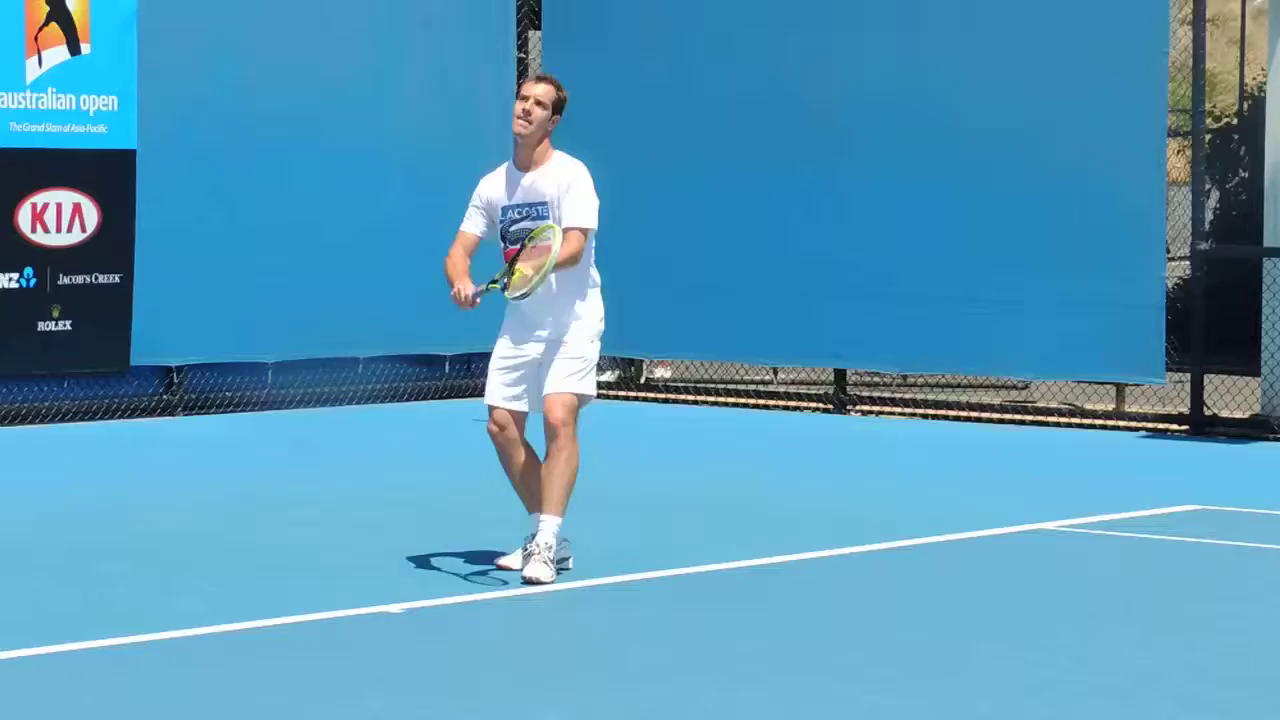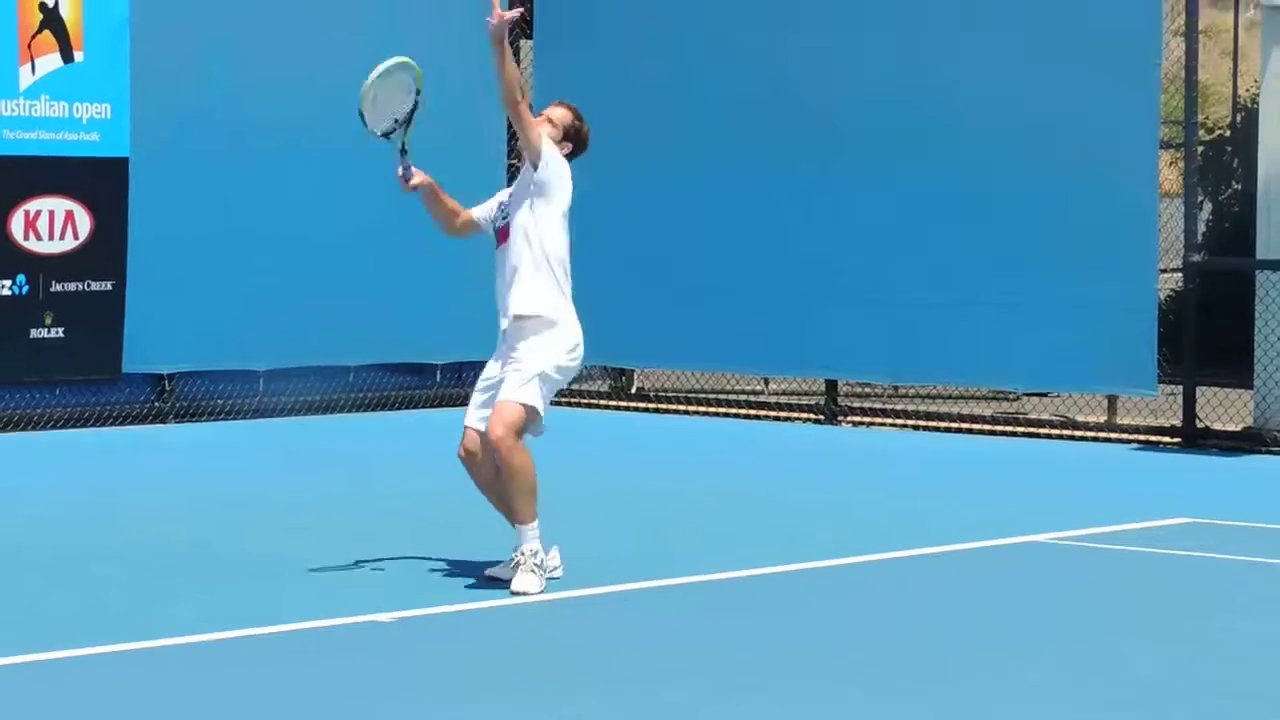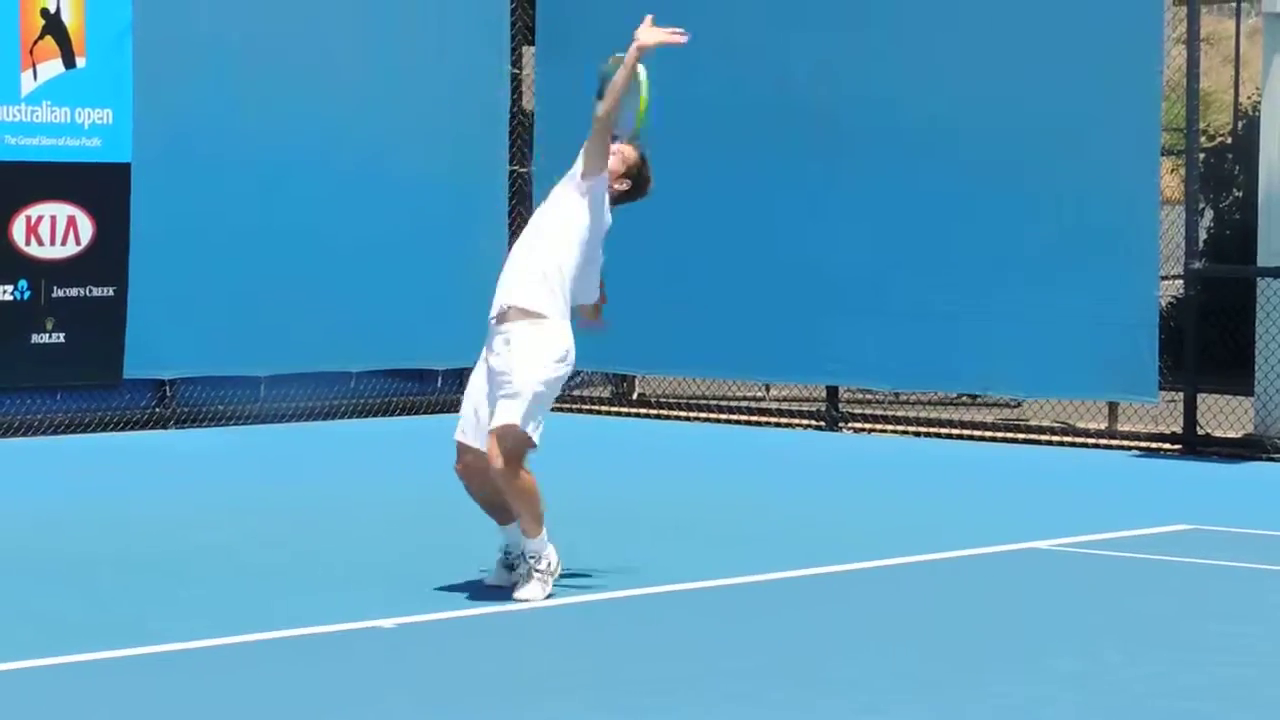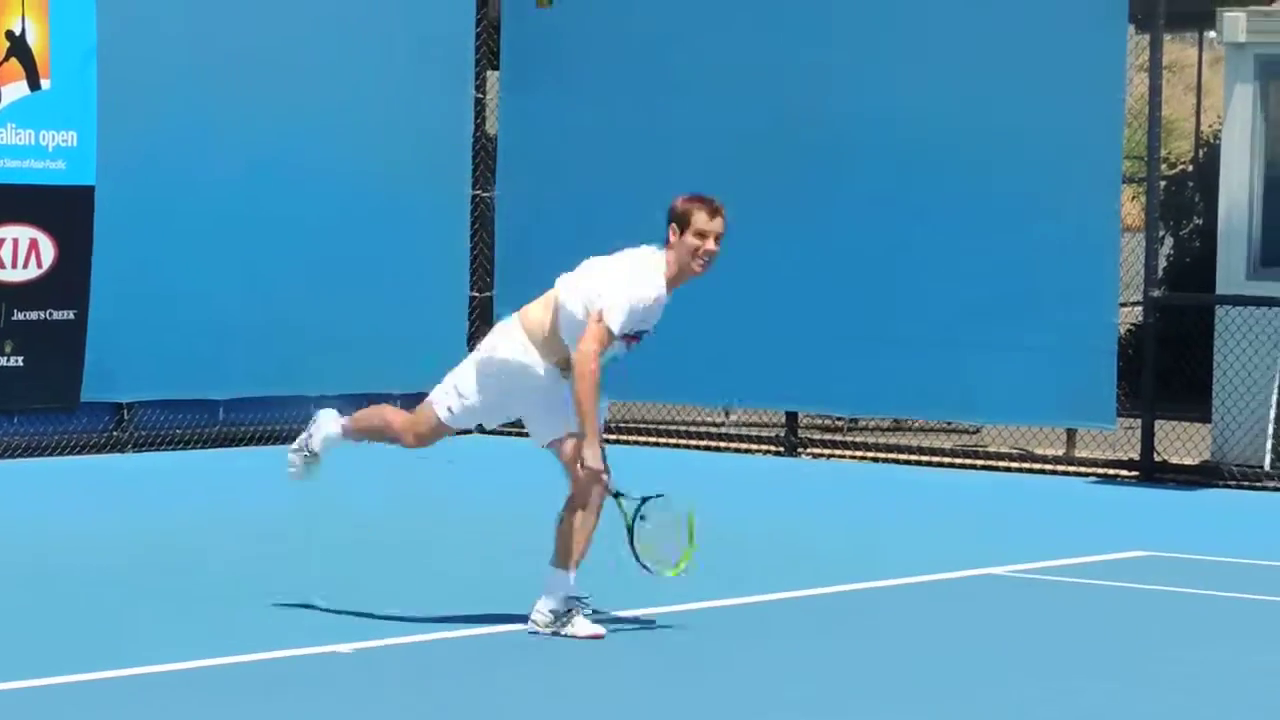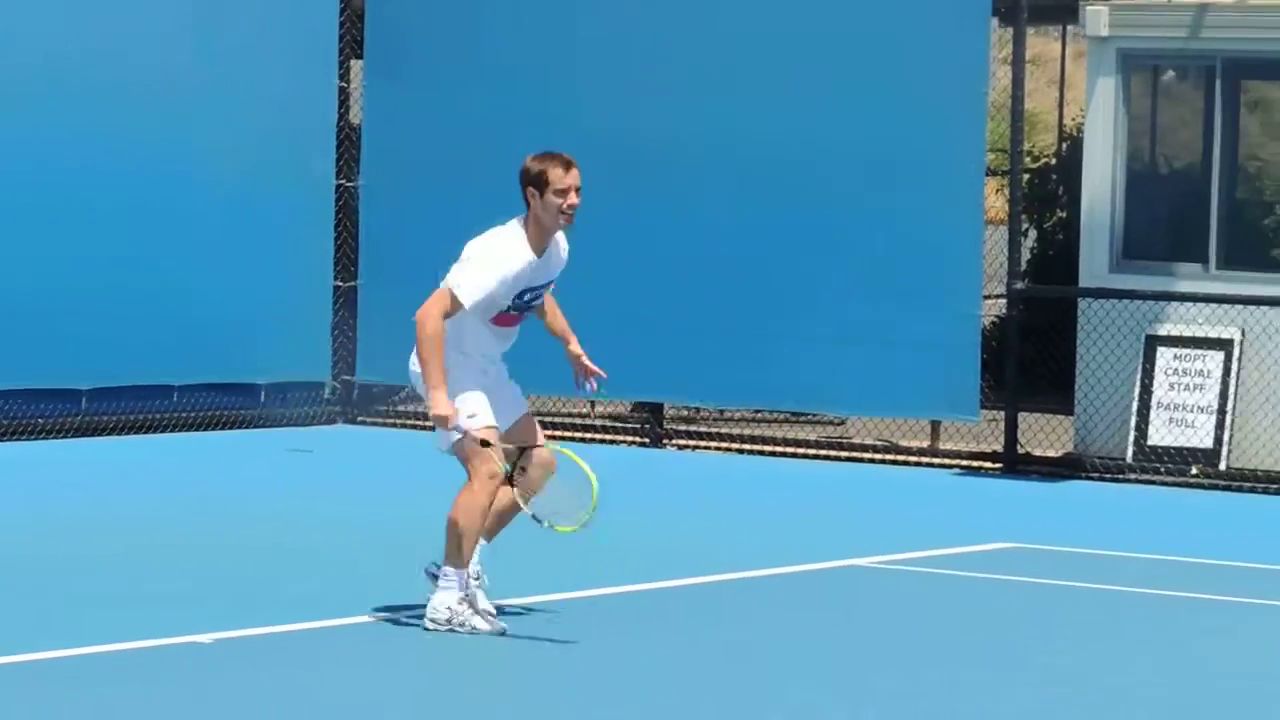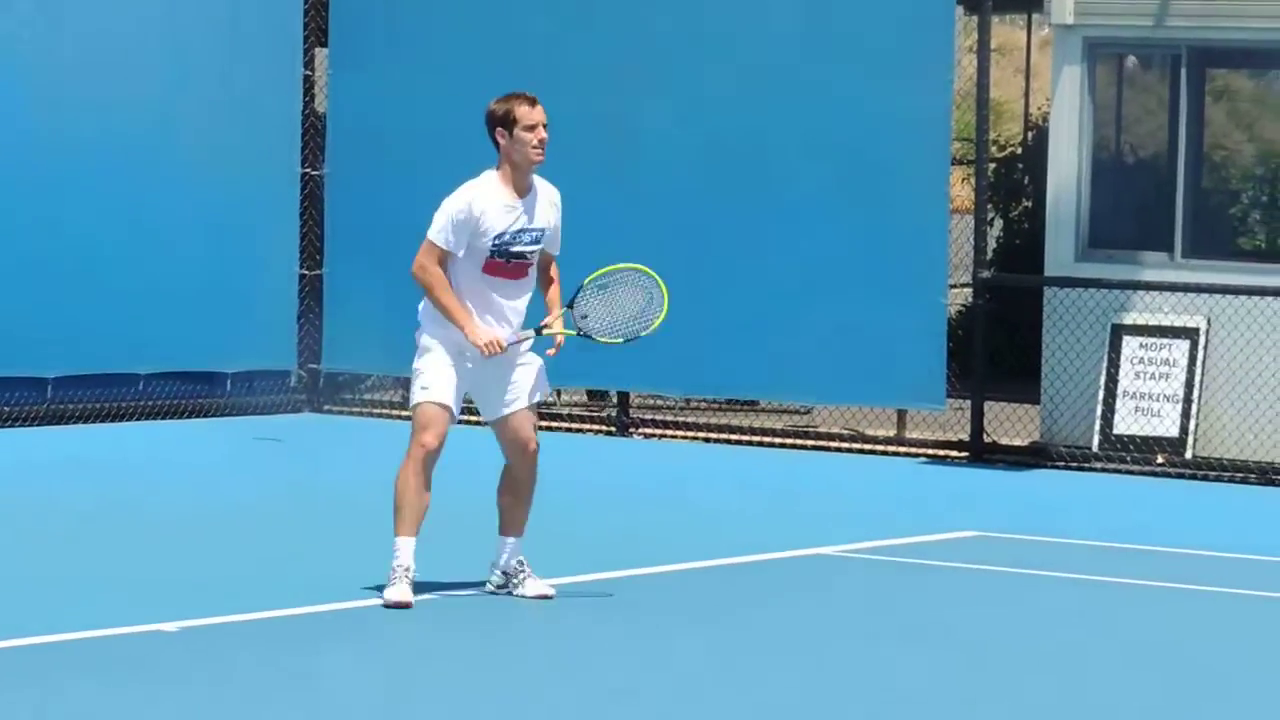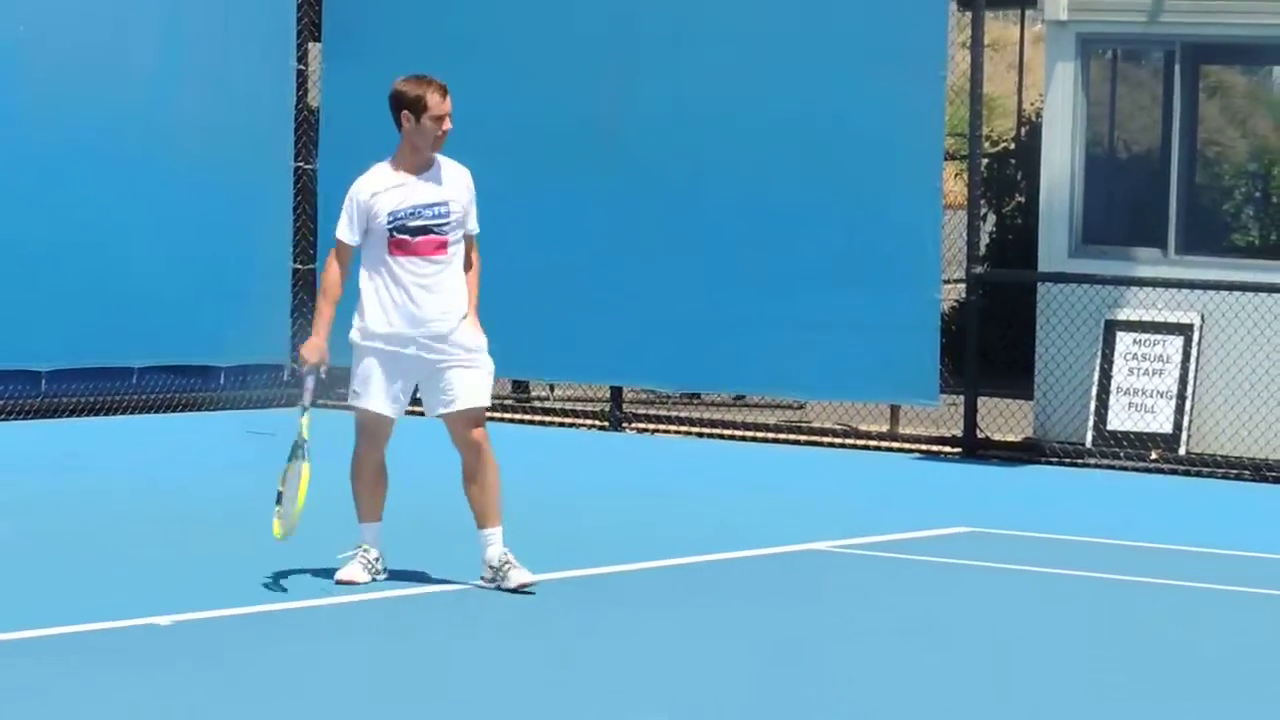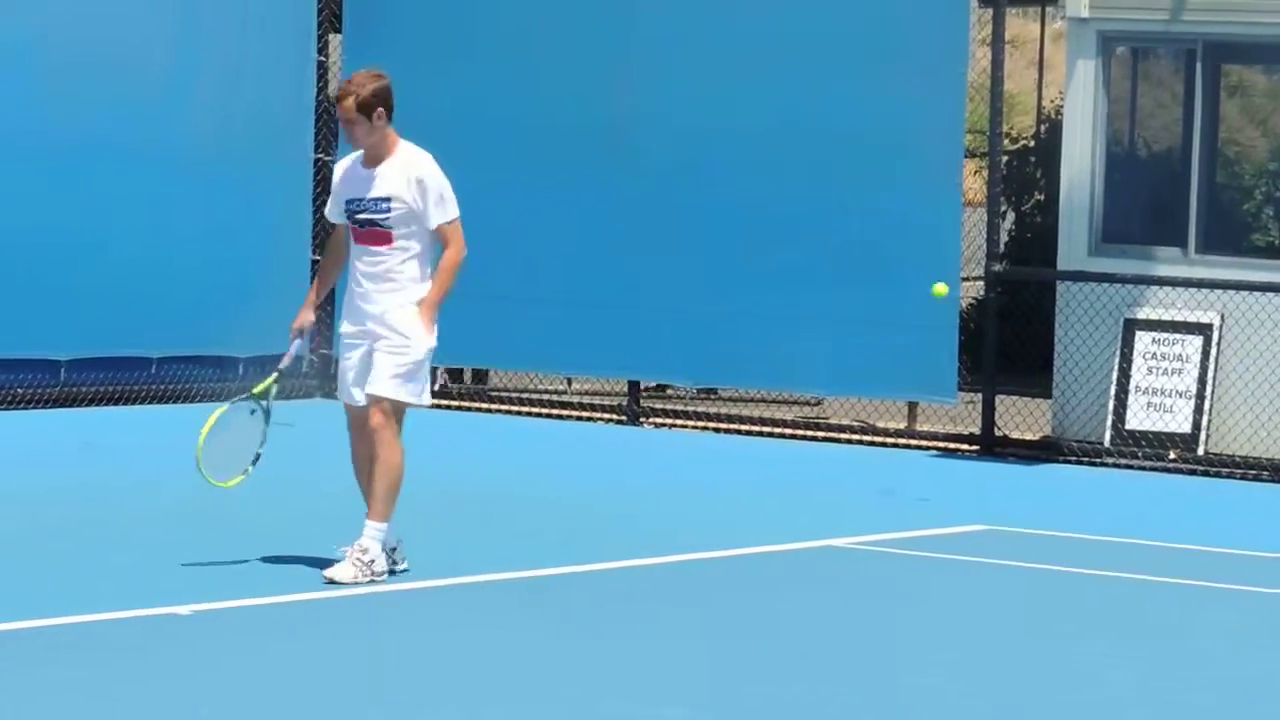
dt=0.5s
person 1, frame 1
left shoulder: (571, 173)
right shoulder: (492, 185)
left elbow: (576, 247)
right elbow: (461, 248)
right wrist: (460, 280)
left hip: (571, 323)
right hip: (520, 327)
left knee: (558, 419)
right knee: (502, 425)
left ankle: (548, 543)
right ankle: (545, 535)
person 1, frame 2
left shoulder: (550, 173)
right shoulder: (513, 198)
left elbow: (517, 109)
right elbow: (457, 224)
right wrist: (428, 186)
left hip: (547, 337)
right hip: (514, 342)
left knee: (503, 432)
right knee: (473, 449)
left ankle: (530, 551)
right ankle: (532, 545)
person 1, frame 3
left shoulder: (591, 196)
right shoulder: (589, 247)
left elbow: (605, 114)
right elbow: (591, 310)
left wrist: (637, 52)
left hip: (537, 340)
right hip: (504, 349)
left knee: (503, 464)
right knee: (470, 462)
left ankle: (539, 553)
right ankle: (518, 543)
person 1, frame 4
left shoulder: (657, 285)
right shoulder: (642, 286)
right elbow: (586, 361)
right wrist: (591, 439)
left hip: (559, 379)
right hip: (512, 360)
left knee: (592, 482)
right knee: (414, 431)
left ankle: (556, 604)
right ankle: (331, 428)
person 1, frame 5
left shoulder: (557, 246)
right shoulder: (499, 255)
right elbow: (428, 315)
left wrist: (573, 347)
right wrist: (437, 393)
left hip: (485, 367)
right hip: (451, 369)
left knee: (539, 463)
right knee: (486, 472)
left ankle: (459, 563)
right ankle: (447, 602)
person 1, frame 6
left shoulder: (549, 199)
right shoulder: (470, 200)
right elbow: (424, 266)
left wrist: (555, 312)
right wrist: (471, 327)
left hip: (507, 346)
right hip: (448, 341)
left knee: (526, 451)
right knee: (427, 441)
left ankle: (508, 565)
right ankle: (402, 567)
person 1, frame 7
left shoulder: (459, 179)
right shoulder: (370, 188)
right elbow: (339, 263)
left wrist: (470, 313)
right wrist: (319, 334)
left hip: (452, 338)
right hip: (383, 339)
left knee: (475, 442)
right knee: (369, 441)
left ankle: (496, 557)
right ankle: (369, 549)
person 1, frame 8
left shoulder: (421, 171)
right shoulder: (345, 172)
left elbow: (454, 248)
left wrist: (426, 311)
right wrist: (310, 304)
left hip: (406, 322)
right hip: (356, 322)
left knee: (380, 425)
right knee: (359, 431)
left ankle: (372, 547)
right ankle: (384, 540)
